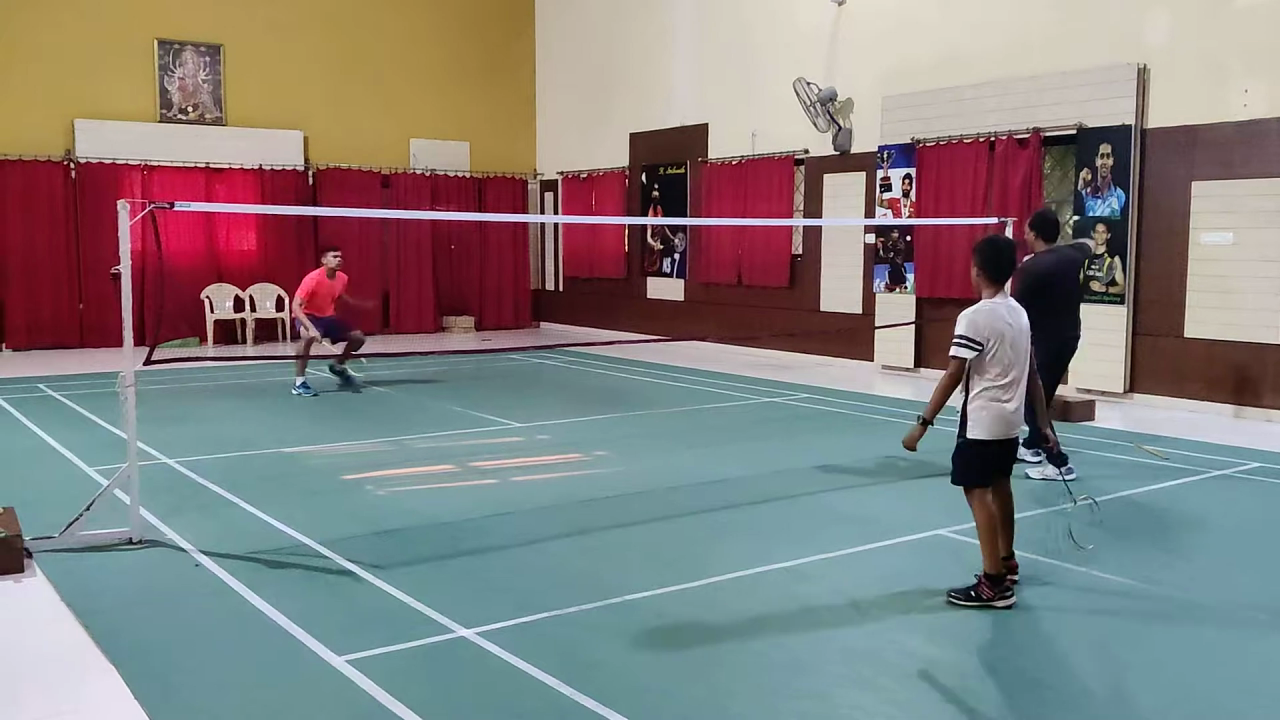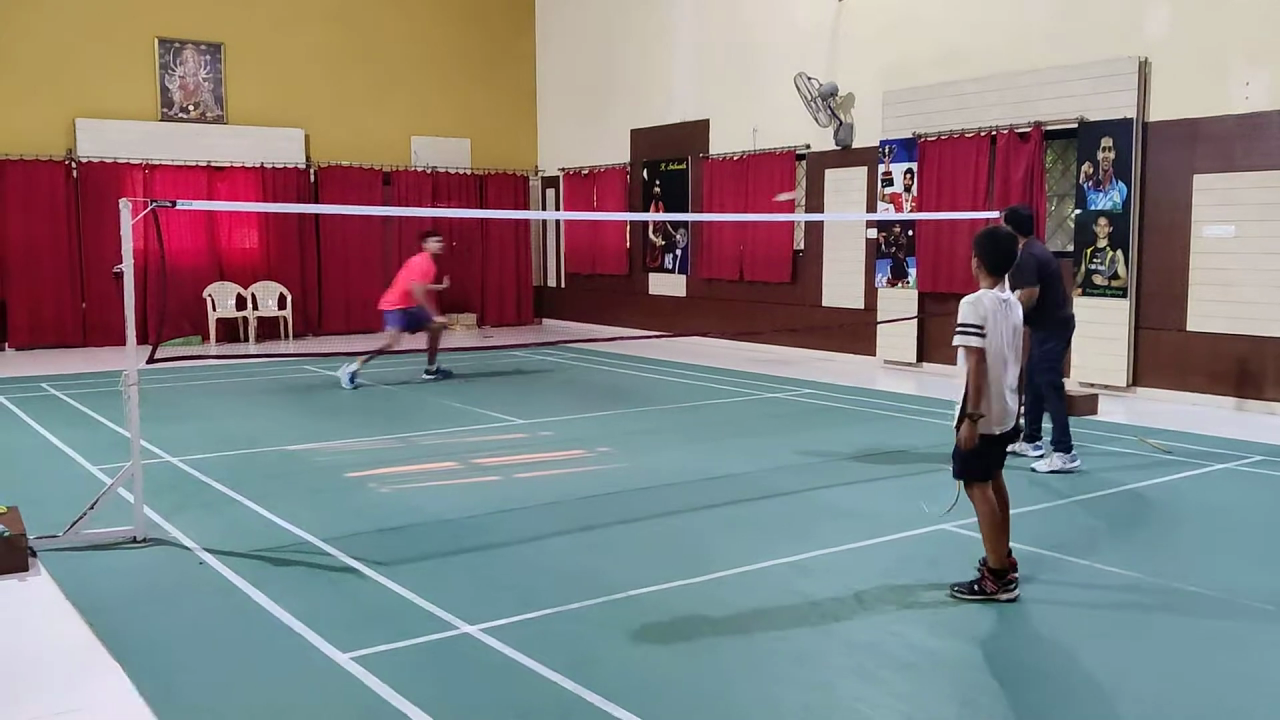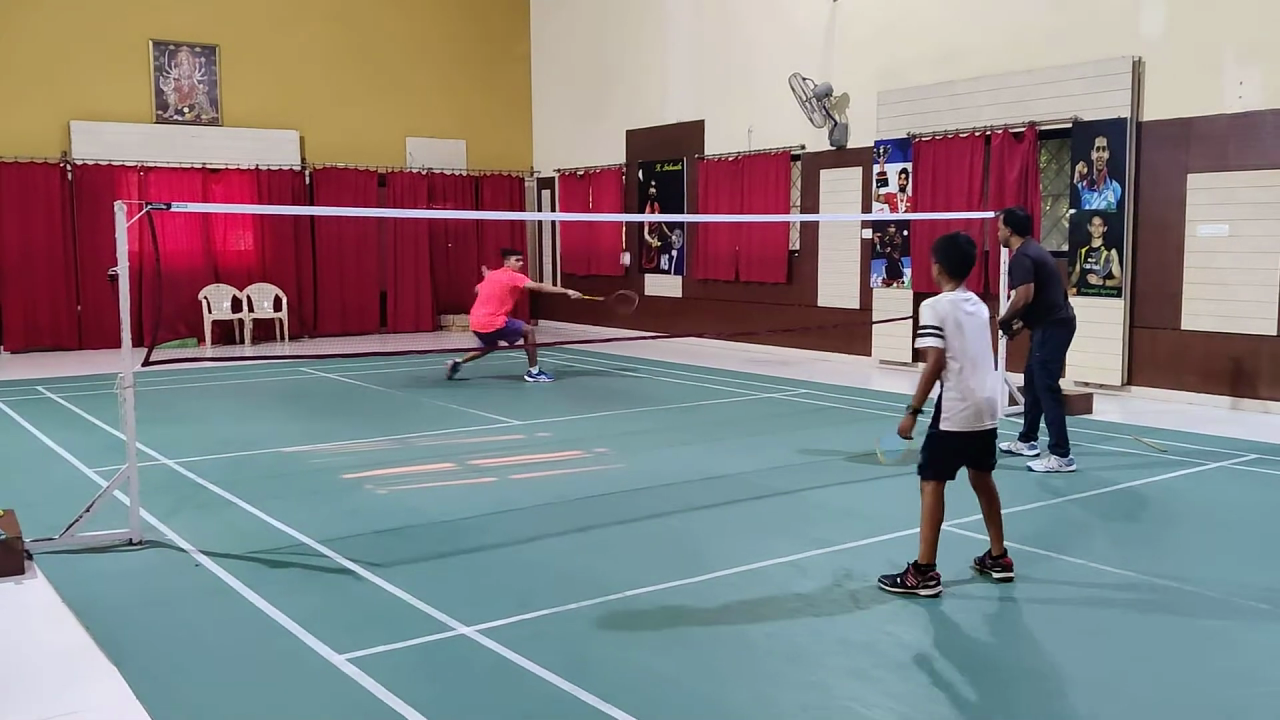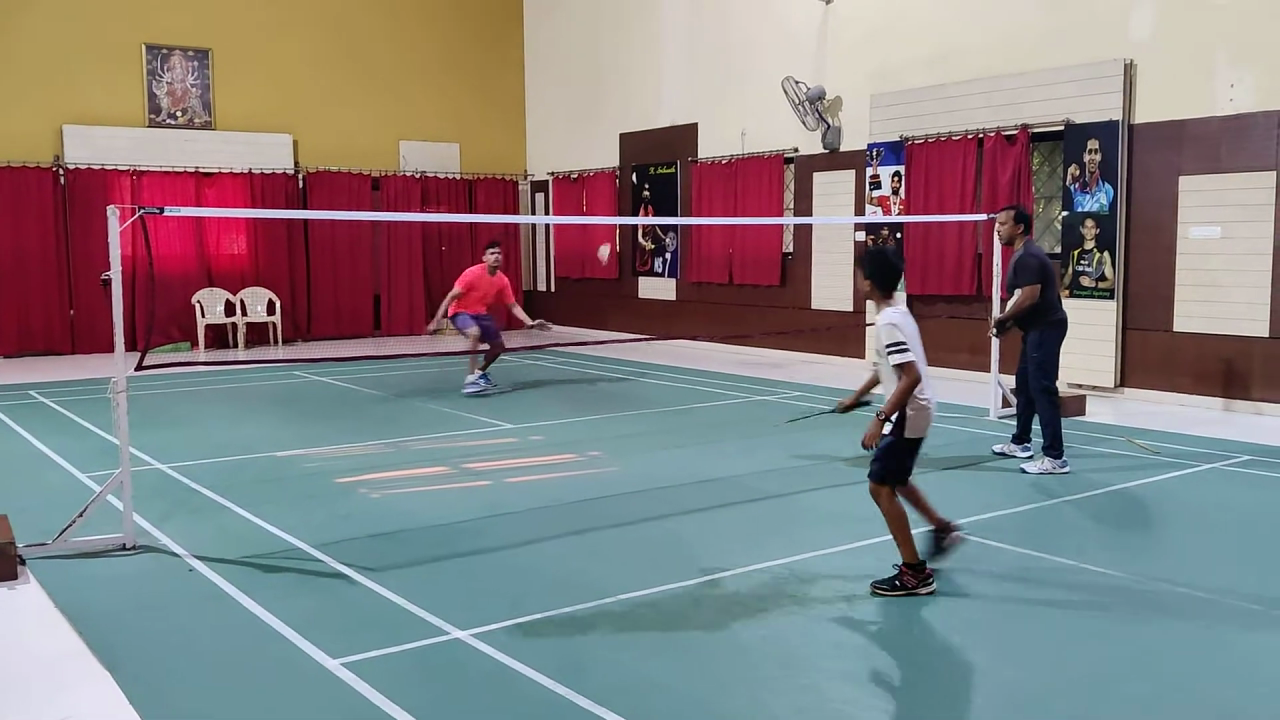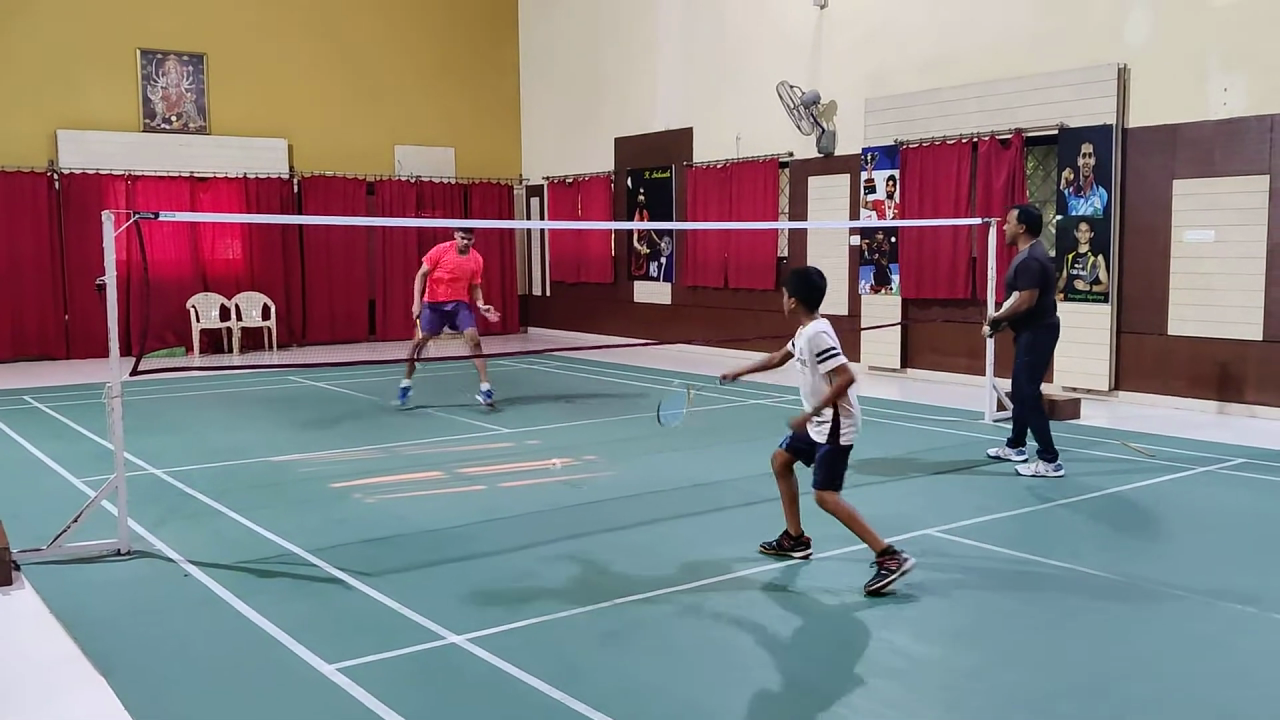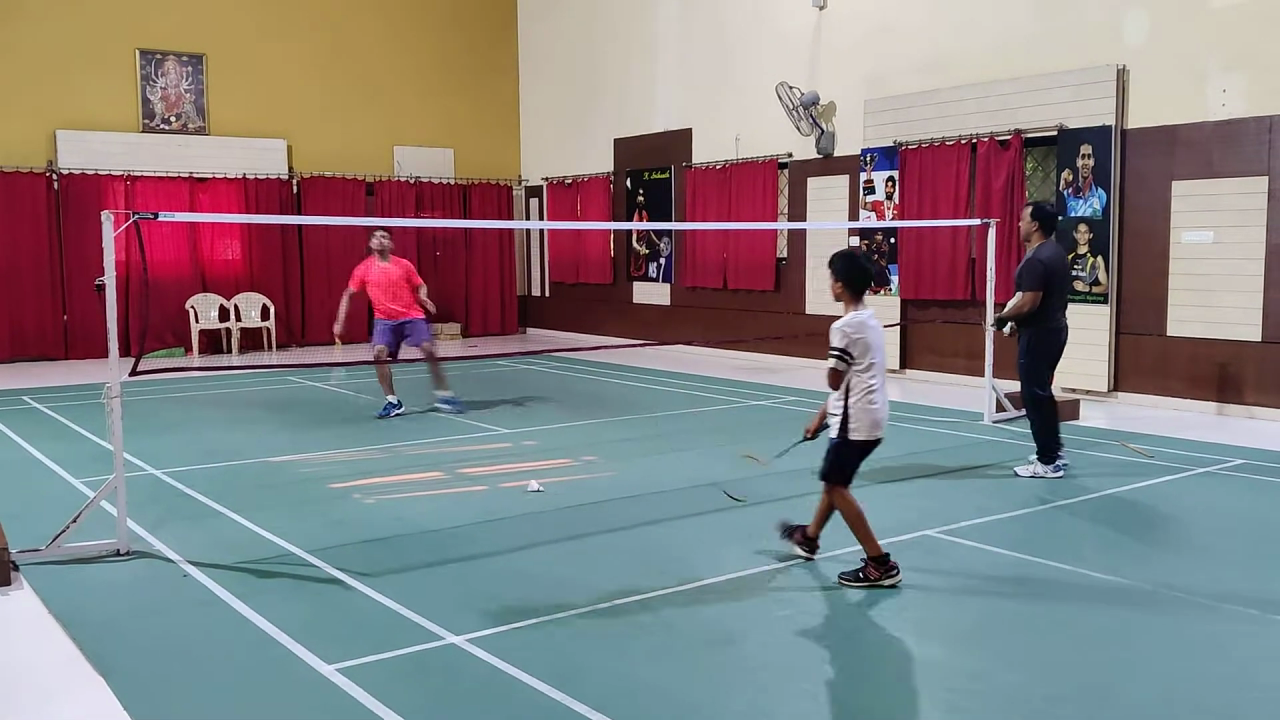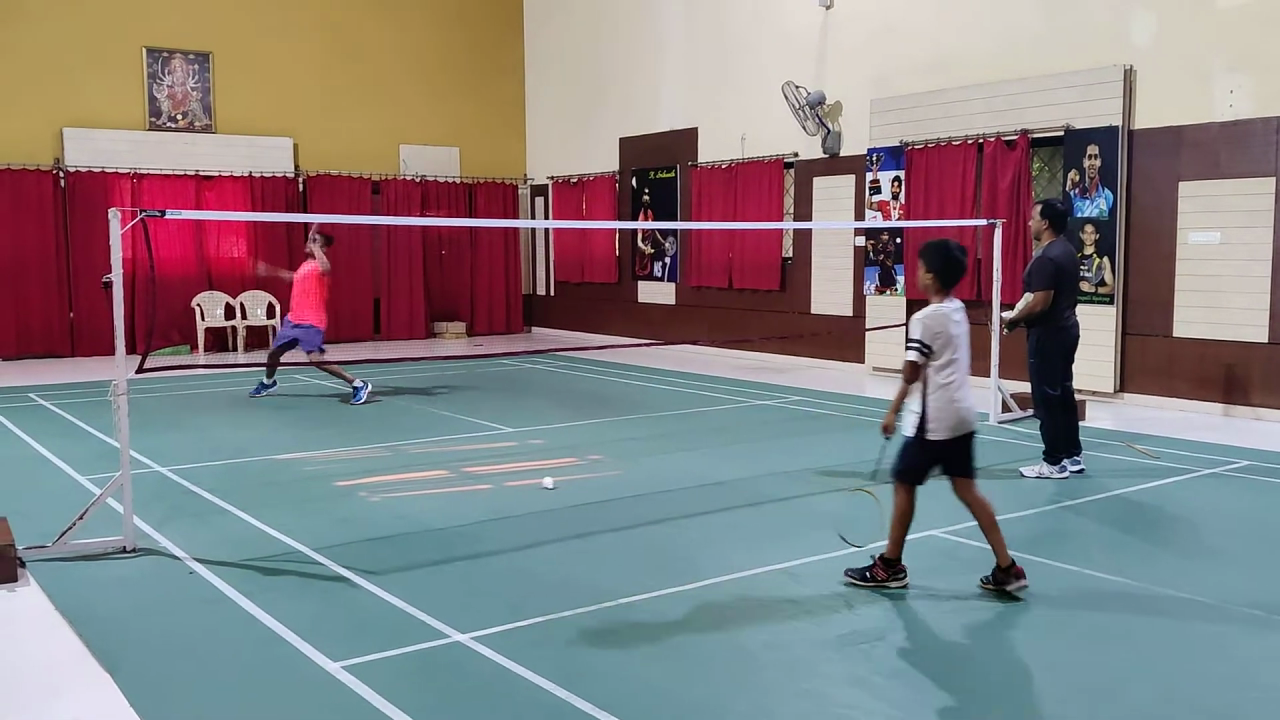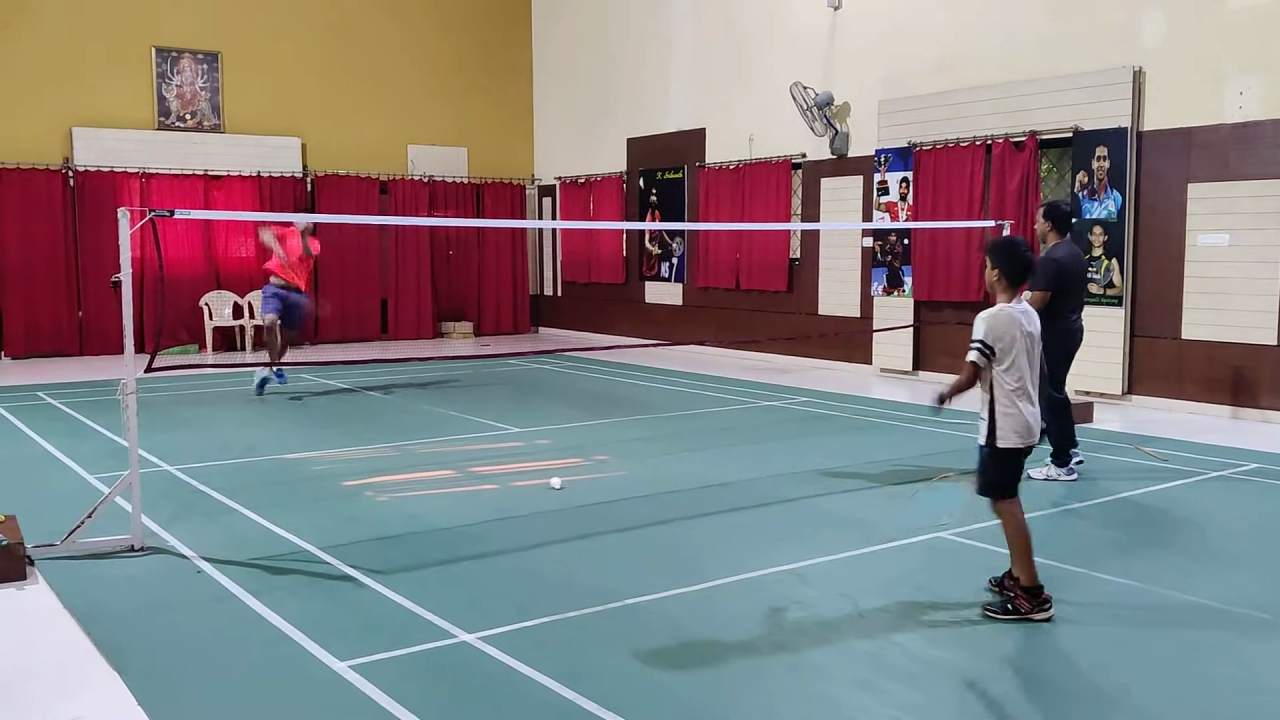
dt=0.5s
person 1, frame 1
left shoulder: (974, 317)
right shoulder: (1019, 313)
left elbow: (955, 375)
right elbow: (1030, 374)
left wrist: (924, 421)
right wrist: (1043, 423)
left hip: (984, 422)
right hip: (1012, 419)
left knee: (978, 492)
right knee: (1000, 487)
left ankle: (994, 583)
right ankle: (1005, 561)
person 1, frame 2
left shoulder: (973, 304)
right shoulder: (1014, 304)
left elbow: (976, 365)
right elbow: (1012, 361)
left wrist: (970, 418)
left hip: (983, 413)
right hip: (1006, 409)
left knee: (977, 486)
right knee: (993, 481)
left ankle: (998, 577)
right ankle: (1003, 558)
person 1, frame 3
left shoulder: (935, 306)
right shoulder: (979, 305)
left elbow: (934, 363)
left wrist: (912, 410)
left hip: (955, 412)
right hip: (987, 407)
left knee: (932, 484)
right knee: (982, 479)
left ankle: (924, 572)
right ankle: (998, 557)
person 1, frame 4
left shoulder: (888, 322)
right shoulder: (897, 312)
left elbow: (912, 376)
left wrist: (881, 418)
right wrist: (857, 395)
left hip: (906, 415)
right hip: (908, 412)
left knee: (880, 487)
right knee: (892, 478)
left ankle: (914, 572)
right ankle: (941, 527)
person 1, frame 5
left shoulder: (816, 336)
right shoulder: (806, 332)
left elbow: (846, 377)
right elbow: (780, 357)
left wrist: (811, 413)
right wrist: (740, 372)
left hip: (835, 425)
right hip: (821, 422)
left knee: (826, 496)
right knee: (781, 461)
left ankle: (890, 556)
right ankle: (795, 539)
person 1, frame 6
left shoulder: (844, 327)
right shoulder: (869, 319)
left elbow: (834, 381)
right wrist: (821, 418)
left hip: (856, 420)
right hip: (869, 416)
left knee: (836, 487)
right knee: (834, 478)
left ankle: (881, 563)
right ankle: (809, 536)
person 1, frame 7
left shoulder: (924, 320)
right shoulder: (958, 312)
left elbow: (910, 375)
left wrist: (894, 412)
right wrist: (896, 410)
left hip: (934, 420)
right hip: (962, 416)
left knee: (904, 485)
right knee: (966, 488)
left ankle: (889, 567)
right ankle: (1007, 568)
person 1, frame 8
left shoulder: (989, 319)
right shoulder: (1030, 315)
left elbow: (970, 376)
left wrist: (947, 393)
left hip: (1003, 426)
right hip: (1027, 421)
left knee: (1005, 503)
right knee: (1007, 497)
left ankle: (1032, 595)
right ankle: (1018, 576)
person 2, frame 1
left shoulder: (1029, 269)
right shoulder: (1075, 254)
right elbow: (1088, 246)
left hip: (1043, 342)
right hip: (1068, 338)
left ankle: (1059, 465)
right ankle: (1032, 447)
person 2, frame 2
left shoulder: (1025, 259)
right shoulder: (1036, 249)
left elbow: (1028, 301)
left hip: (1049, 327)
right hip: (1056, 322)
left knee: (1050, 386)
right knee: (1033, 381)
left ankle: (1064, 453)
right ankle: (1031, 440)
person 2, frame 3
left shoulder: (1021, 257)
right shoulder: (1033, 251)
left elbow: (1024, 297)
left wrist: (1004, 320)
right wrist: (1021, 322)
left hip: (1052, 327)
right hip: (1051, 324)
left knee: (1047, 388)
right knee: (1033, 382)
left ankle: (1061, 456)
right ankle: (1027, 440)
person 2, frame 4
left shoulder: (1027, 256)
right shoulder: (1024, 254)
left elbow: (1029, 298)
left wrist: (1001, 319)
right wrist: (1008, 322)
left hip: (1045, 329)
right hip: (1037, 329)
left knee: (1042, 390)
right knee: (1024, 385)
left ankle: (1054, 457)
right ankle: (1020, 442)
person 2, frame 5
left shoulder: (1030, 260)
right shoulder: (1030, 255)
left elbow: (1025, 302)
left wrist: (996, 318)
right wrist: (1003, 321)
left hip: (1036, 334)
right hip: (1032, 332)
left knee: (1028, 395)
right knee: (1021, 391)
left ankle: (1049, 460)
right ankle: (1015, 446)
person 2, frame 6
left shoulder: (1036, 260)
right shoulder: (1055, 253)
left elbow: (1029, 303)
left wrist: (1002, 316)
right wrist: (1013, 317)
left hip: (1038, 335)
right hip: (1053, 330)
left knee: (1034, 397)
right knee: (1042, 394)
left ankle: (1048, 462)
right ankle: (1054, 450)
person 2, frame 7
left shoulder: (1046, 259)
right shoulder: (1067, 251)
left elbow: (1040, 303)
left wrist: (1013, 319)
right wrist: (1019, 314)
left hip: (1048, 335)
right hip: (1066, 330)
left knee: (1046, 399)
right knee: (1063, 395)
left ankle: (1054, 463)
right ankle: (1072, 455)
person 2, frame 8
left shoulder: (1050, 259)
right shoulder: (1075, 253)
left elbow: (1037, 302)
right wrist: (1025, 304)
left hip: (1053, 335)
right hip: (1069, 330)
left knee: (1051, 399)
right knee: (1057, 393)
left ankle: (1062, 465)
right ankle: (1070, 448)
